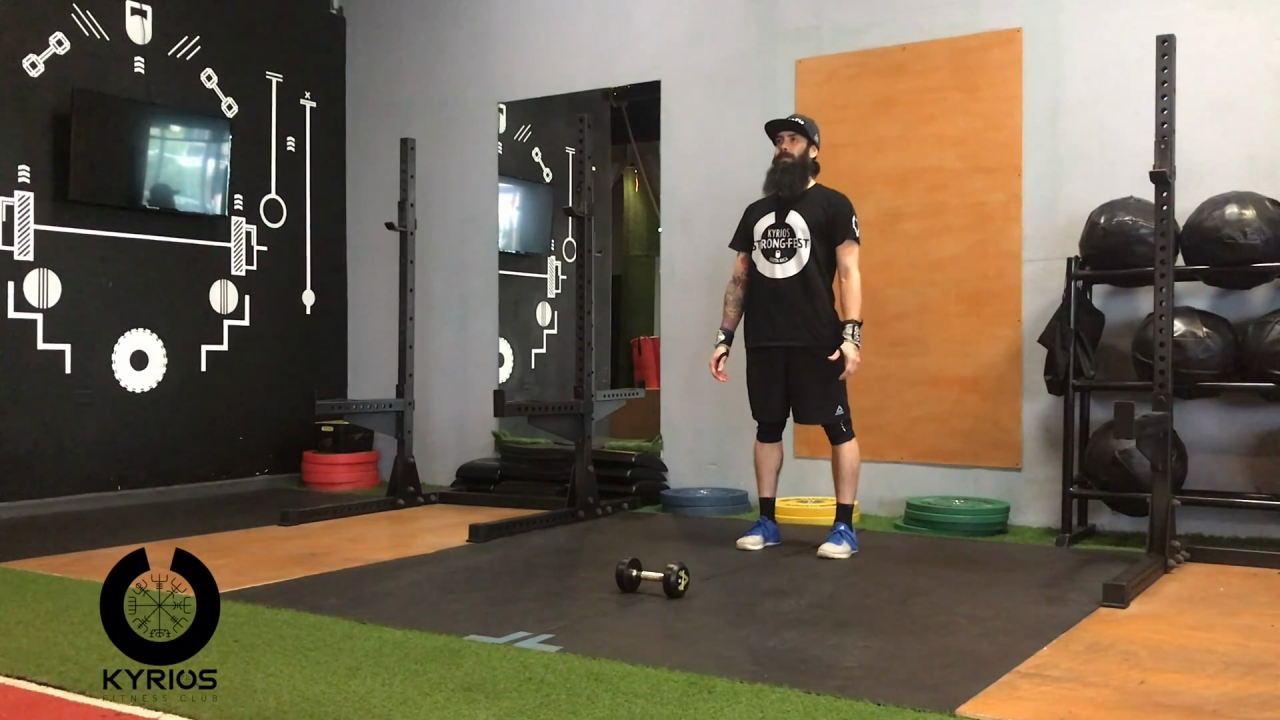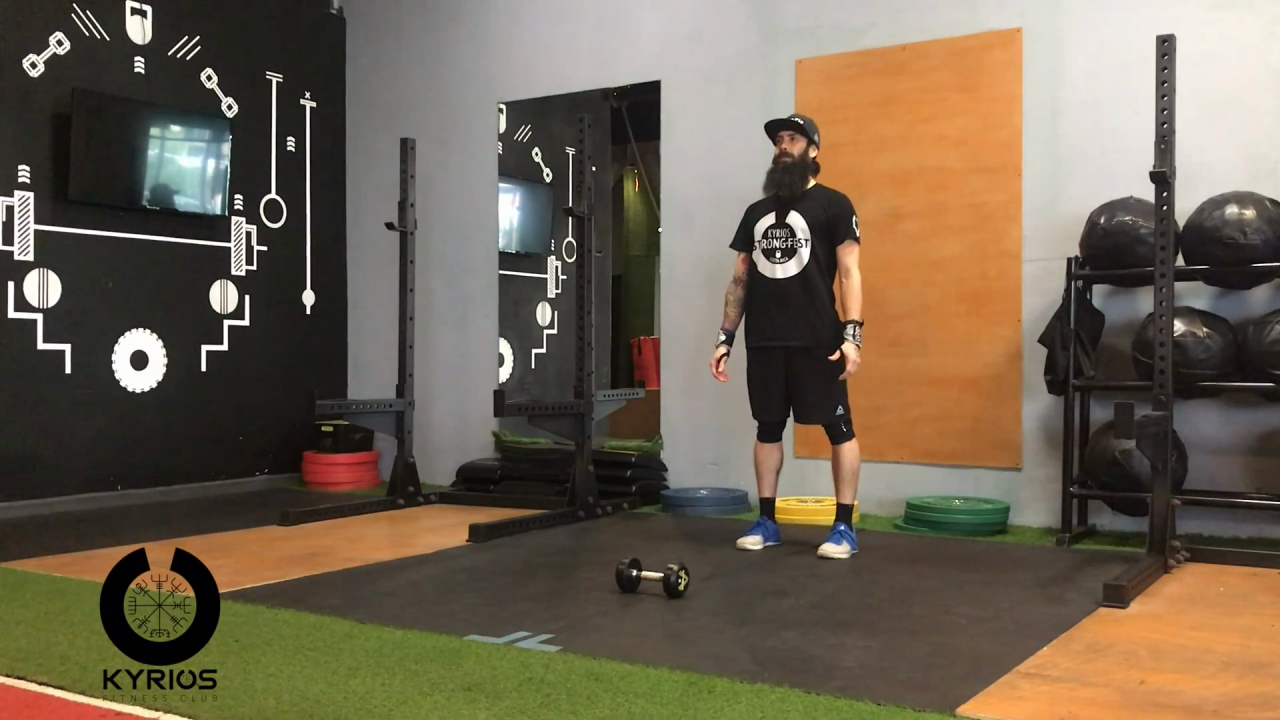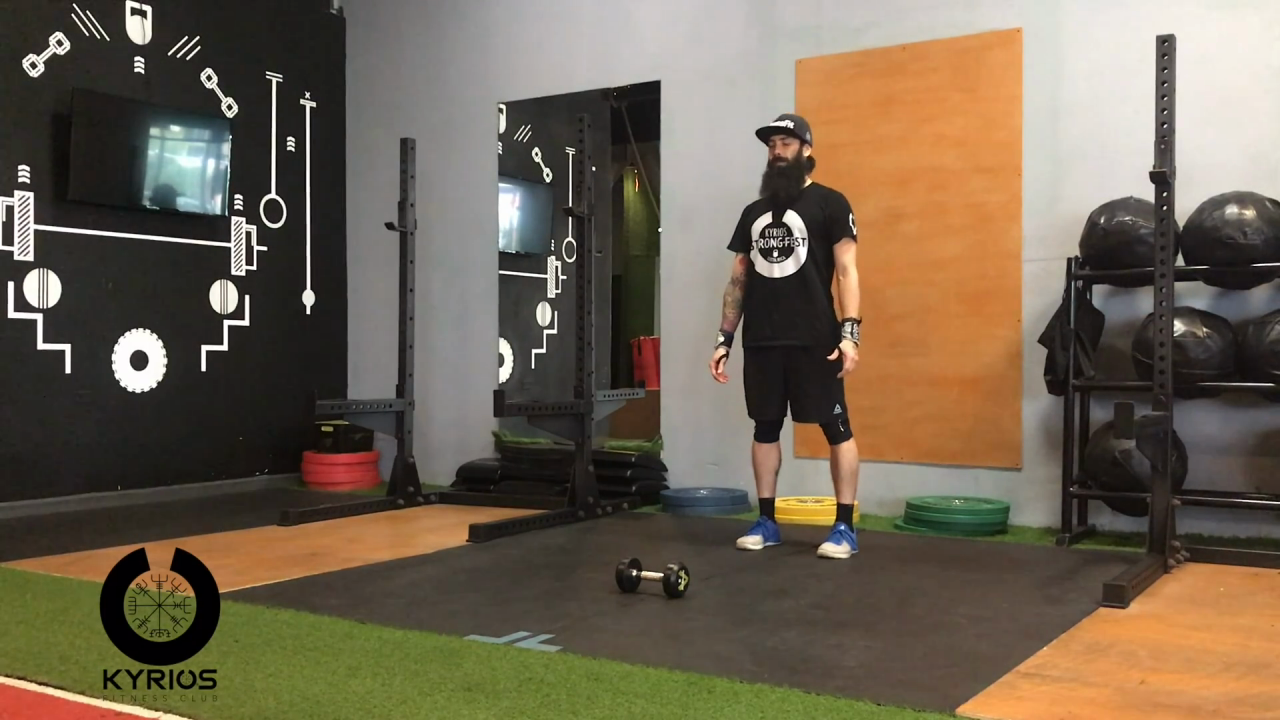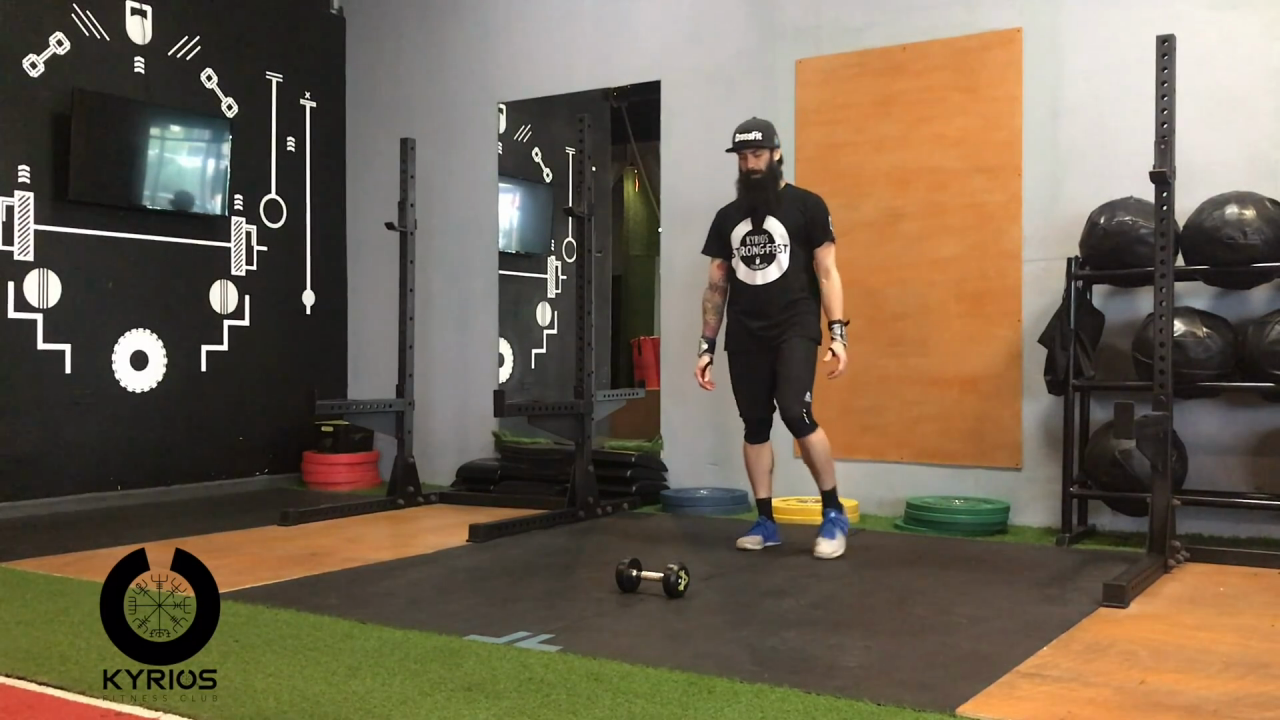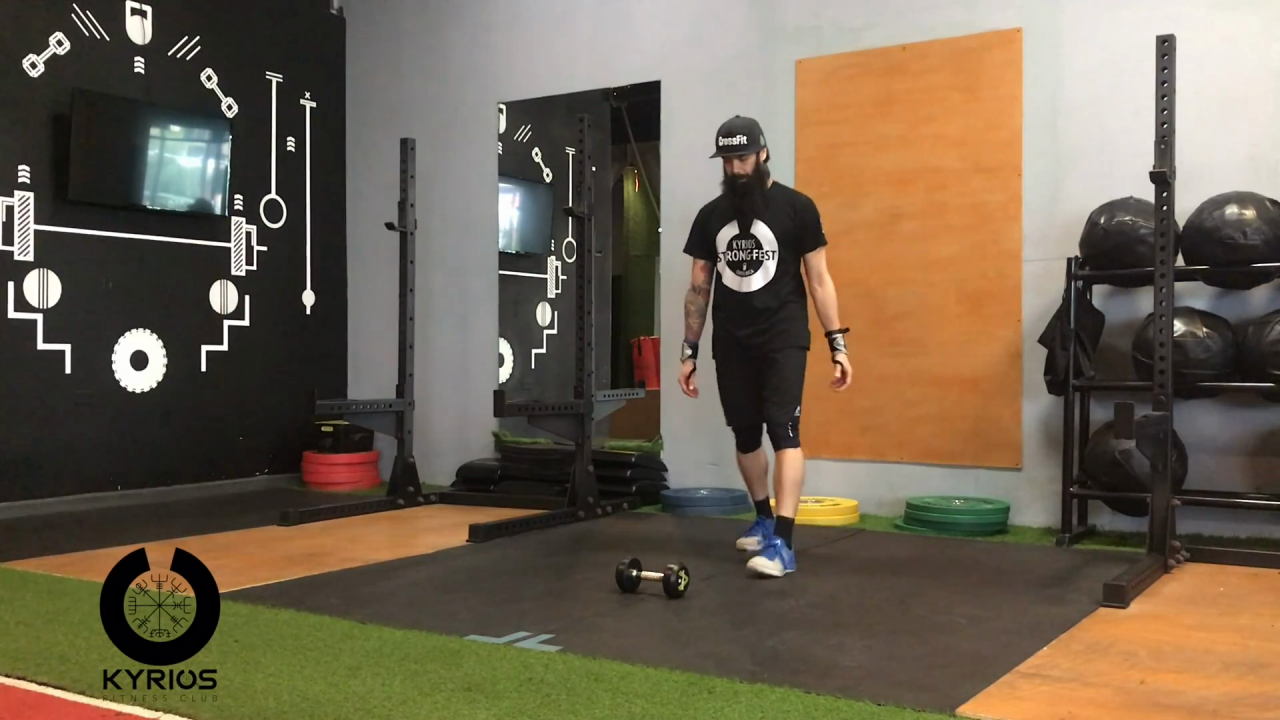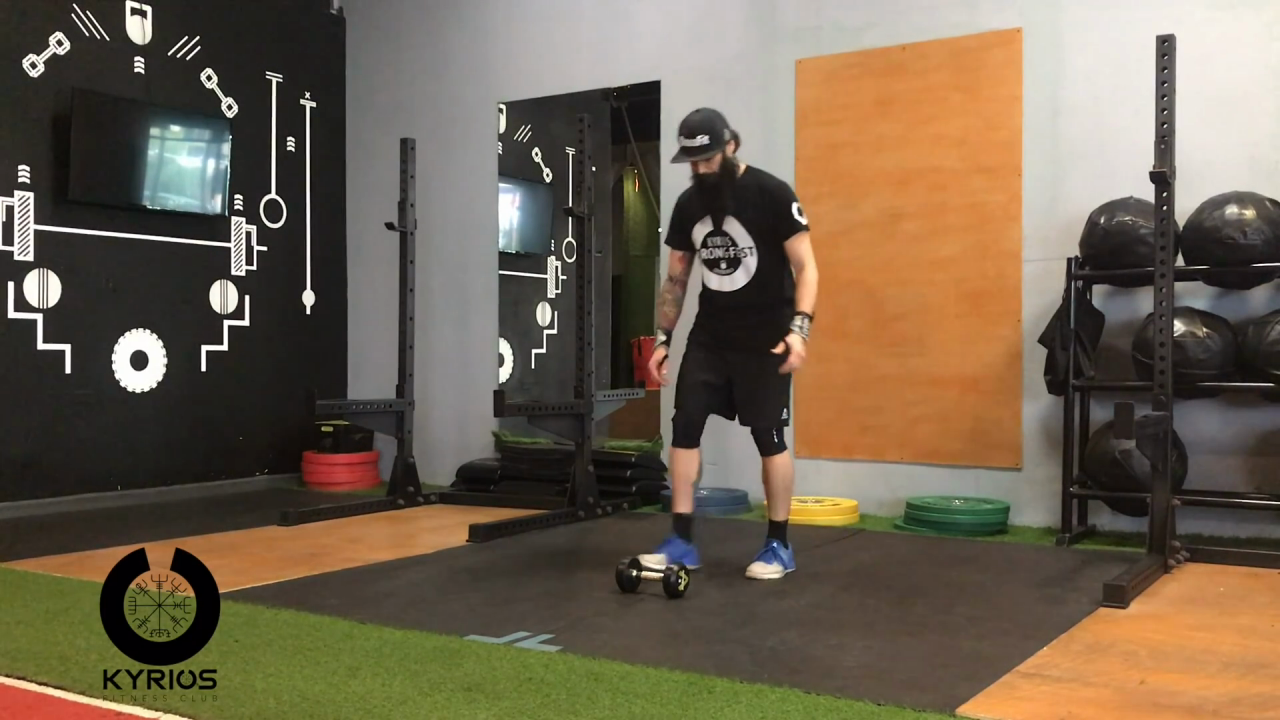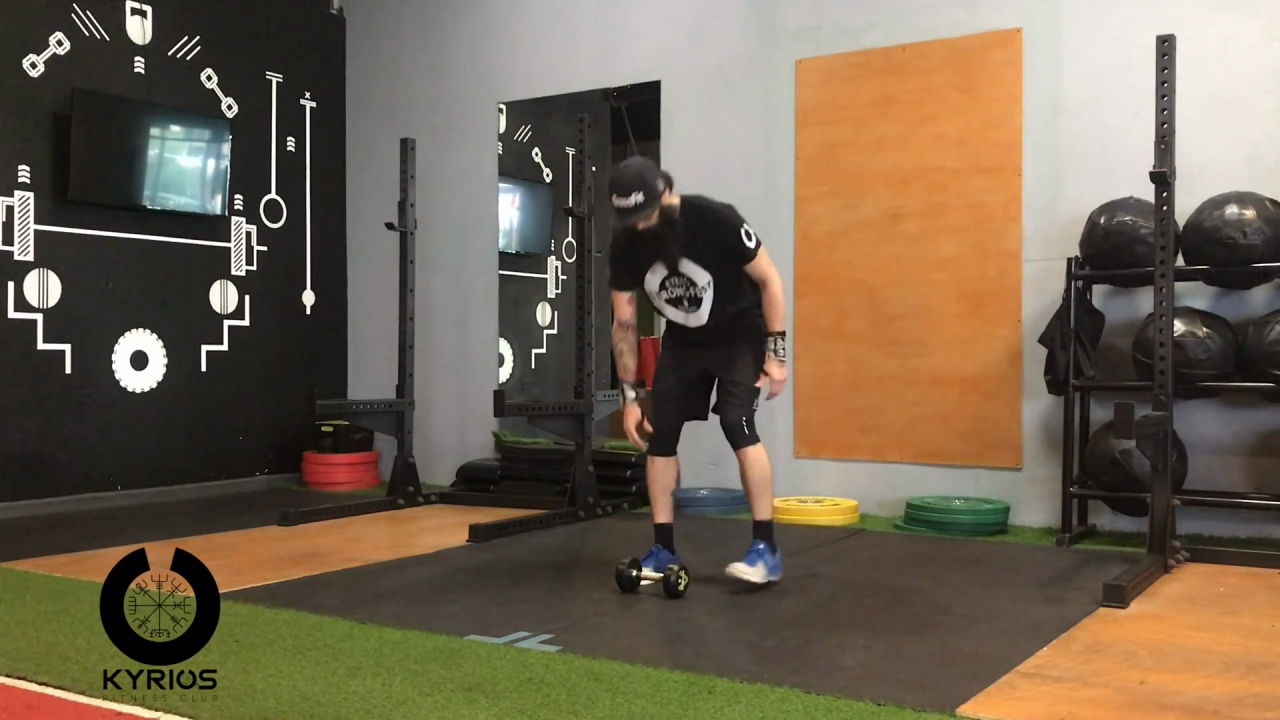
dt=0.4s
person 1, frame 1
left shoulder: (832, 205)
right shoulder: (756, 212)
left elbow: (848, 272)
right elbow: (739, 278)
left wrist: (851, 334)
right wrist: (724, 337)
left hip: (816, 339)
right hip: (763, 340)
left knee: (838, 427)
right knee: (768, 426)
left ankle: (844, 526)
right ankle: (767, 521)
person 1, frame 2
left shoulder: (833, 205)
right shoulder: (756, 212)
left elbow: (849, 272)
right elbow: (740, 279)
left wrist: (852, 334)
right wrist: (724, 338)
left hip: (816, 339)
right hip: (764, 340)
left knee: (837, 426)
right knee: (768, 427)
left ankle: (844, 526)
right ankle: (767, 521)
person 1, frame 3
left shoulder: (828, 203)
right shoulder: (753, 212)
left elbow: (846, 271)
right elbow: (738, 280)
left wrist: (849, 331)
right wrist: (723, 339)
left hip: (813, 338)
right hip: (761, 339)
left knee: (835, 426)
right knee: (765, 426)
left ankle: (845, 526)
right ankle: (767, 521)
person 1, frame 4
left shoulder: (806, 205)
right shoulder: (728, 216)
left elbow: (827, 273)
right elbow: (717, 285)
left wrist: (837, 333)
right wrist: (706, 346)
left hip: (794, 330)
right hip: (745, 339)
left knee: (796, 415)
right knee: (755, 427)
left ankle: (834, 512)
right ankle: (765, 521)
person 1, frame 5
left shoulder: (795, 207)
right shoulder: (711, 215)
left elbow: (819, 279)
right elbow: (699, 287)
left wrist: (838, 344)
right wrist: (689, 351)
left hip: (783, 338)
right hip: (731, 342)
left knee: (783, 431)
right knee: (745, 435)
left ankle: (781, 542)
right ankle: (763, 518)
person 1, frame 6
left shoulder: (770, 194)
right shoulder: (688, 204)
left elbow: (805, 267)
right elbow: (676, 277)
left wrist: (798, 328)
right wrist: (662, 339)
left hip: (763, 337)
right hip: (710, 334)
left knee: (768, 436)
right knee: (685, 426)
left ankle: (779, 544)
right ankle: (681, 539)
person 1, frame 7
left shoulder: (716, 220)
right shoulder: (626, 245)
left elbow: (769, 281)
right elbow: (624, 323)
left wrist: (775, 351)
right wrist: (629, 396)
left hip: (739, 334)
right hip: (683, 341)
left knee: (737, 423)
right knee: (659, 434)
left ankle: (764, 547)
right ankle: (664, 549)
